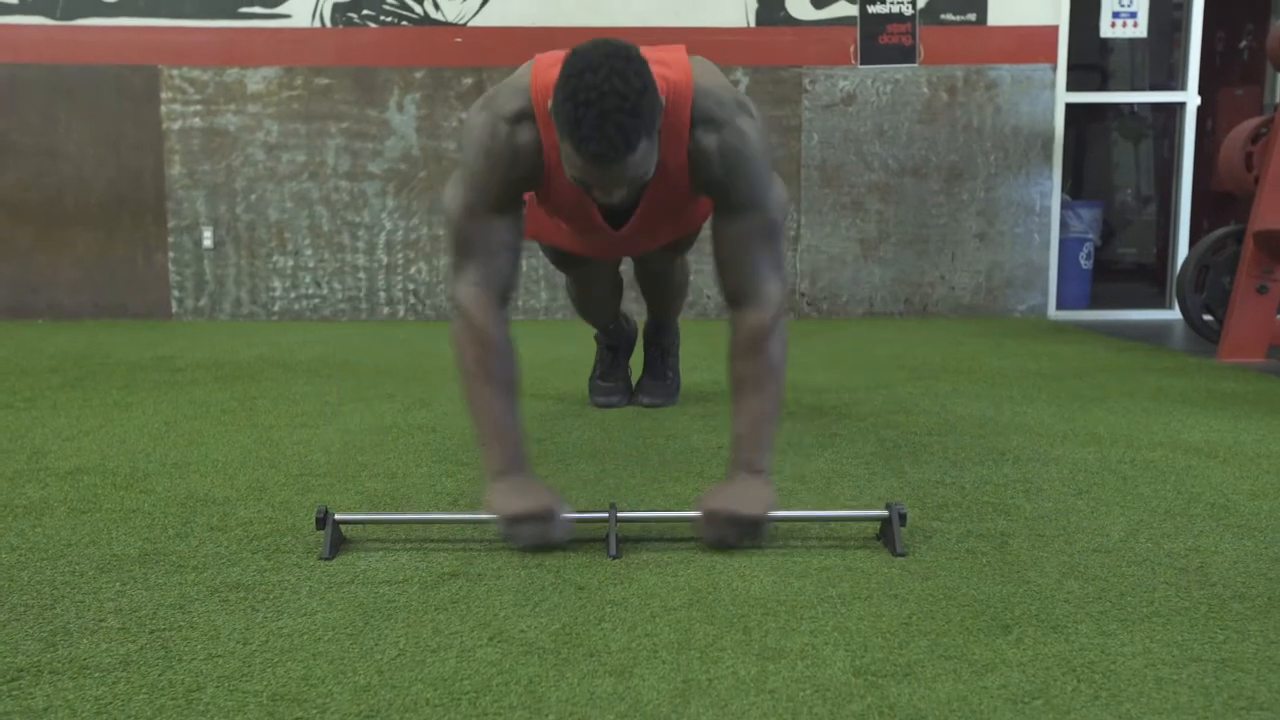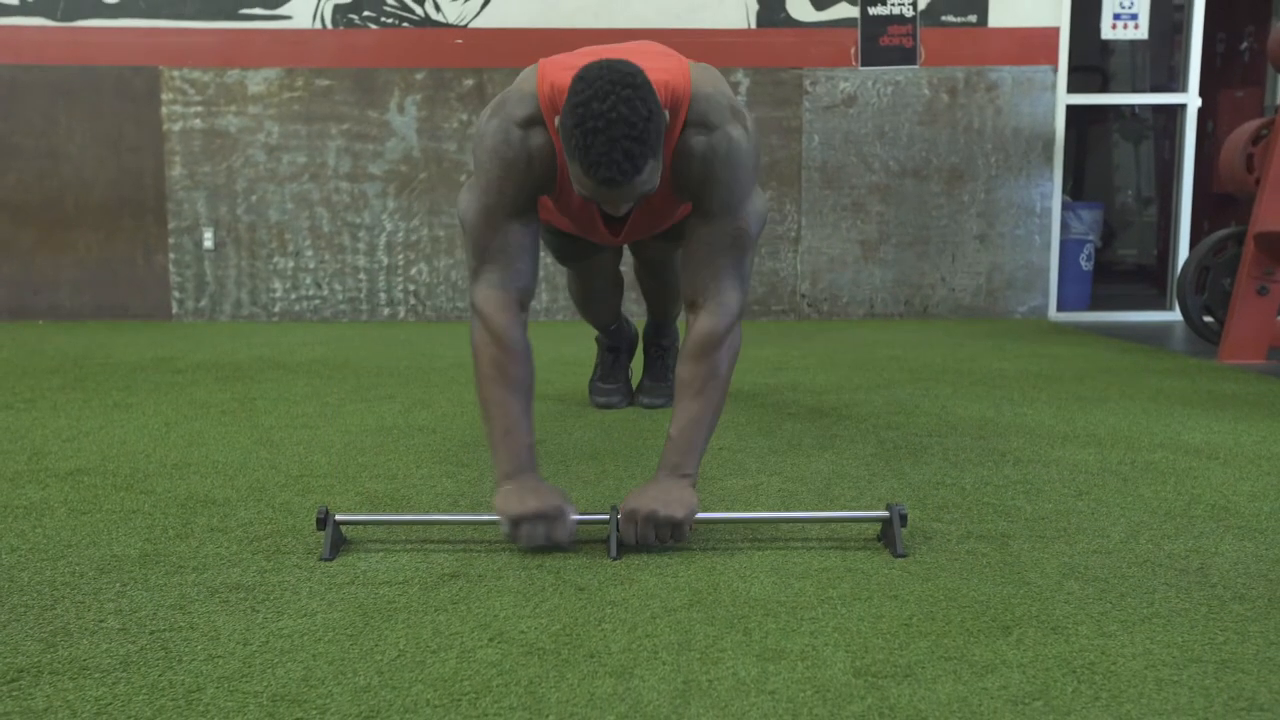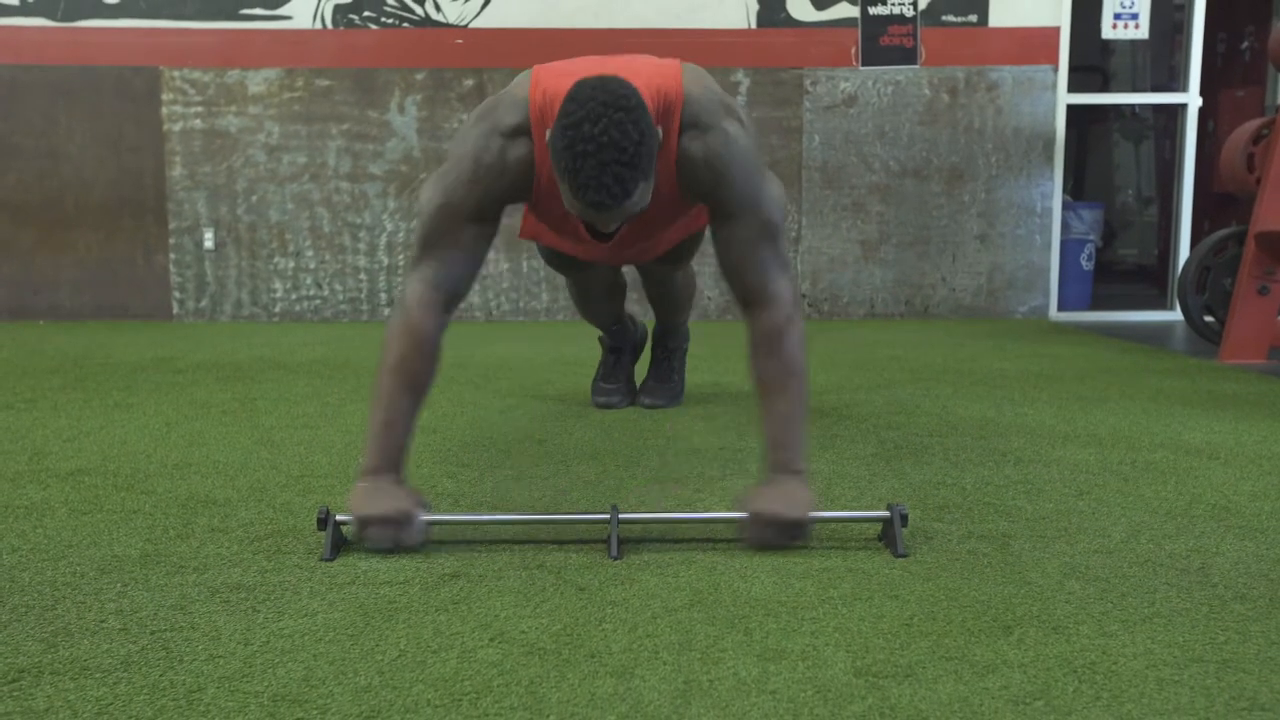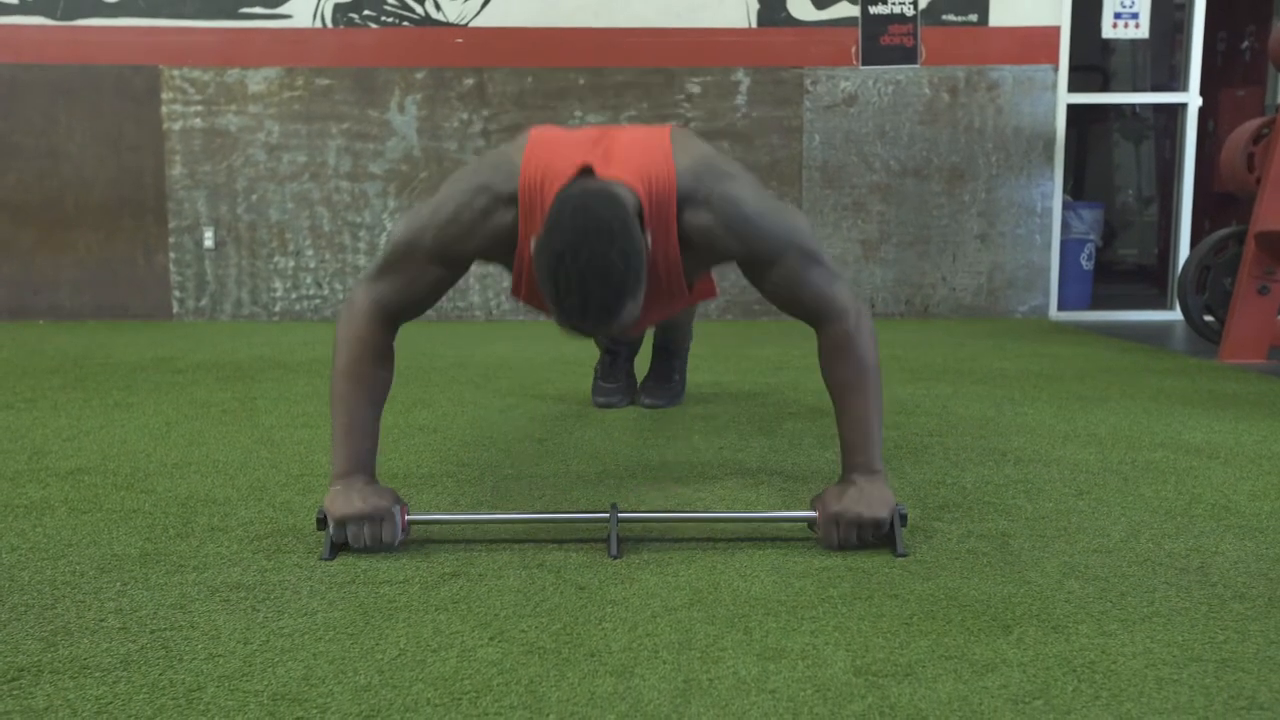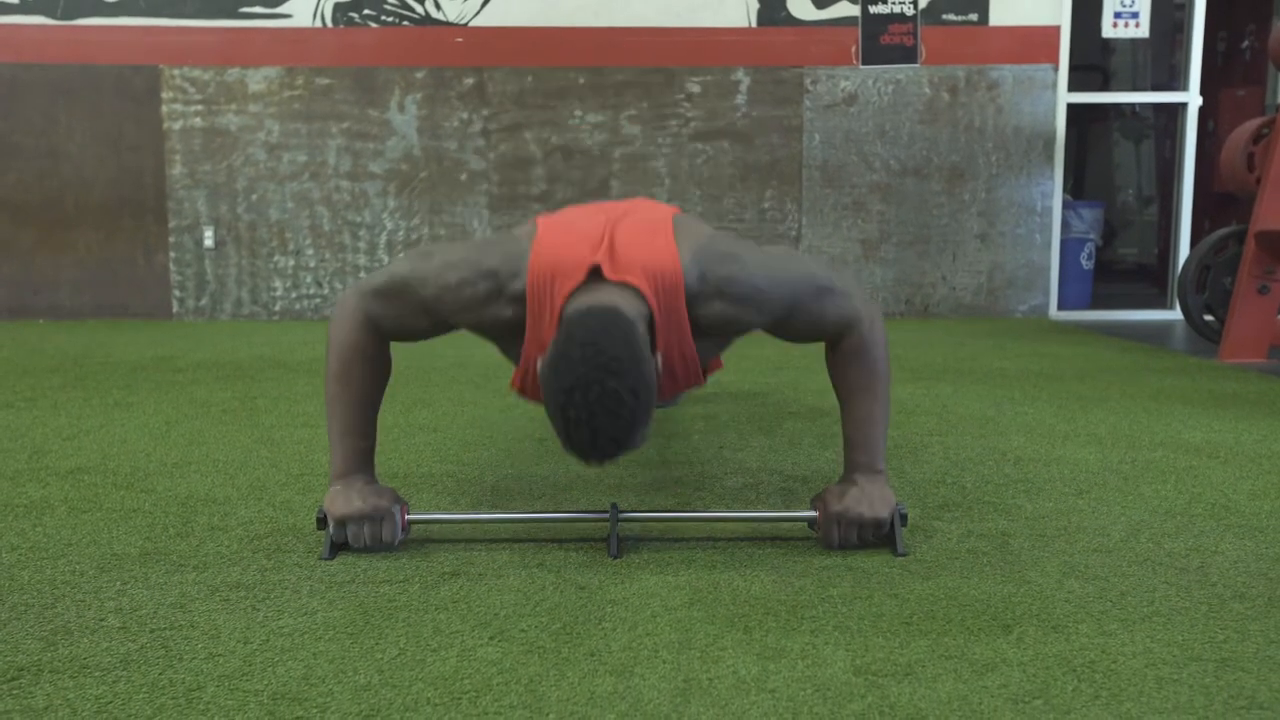
dt=0.2s
person 1, frame 1
left shoulder: (722, 129)
right shoulder: (506, 127)
left elbow: (757, 302)
right elbow: (479, 299)
left wrist: (749, 470)
right wrist: (508, 474)
left ankle: (663, 337)
right ankle: (611, 338)
person 1, frame 2
left shoulder: (715, 134)
right shoulder: (514, 132)
left elbow: (718, 306)
right elbow: (497, 300)
left wrist: (678, 475)
right wrist: (515, 476)
left ankle: (662, 336)
right ankle: (613, 339)
person 1, frame 3
left shoulder: (711, 138)
right shoulder: (498, 144)
left elbow: (771, 301)
right elbow: (427, 297)
left wrist: (788, 472)
right wrist: (379, 472)
left ankle: (671, 340)
right ankle: (618, 338)
person 1, frame 4
left shoulder: (712, 204)
right shoulder: (490, 206)
left elbow: (841, 312)
right elbow: (369, 309)
left wrist: (864, 472)
right wrist: (351, 475)
left ankle: (671, 343)
right ankle: (619, 347)
person 1, frame 5
left shoulder: (714, 289)
right shoulder: (500, 290)
left elbow: (857, 319)
right elbow: (355, 313)
left wrist: (867, 475)
right wrist: (350, 477)
left hip: (672, 280)
right hip: (551, 284)
